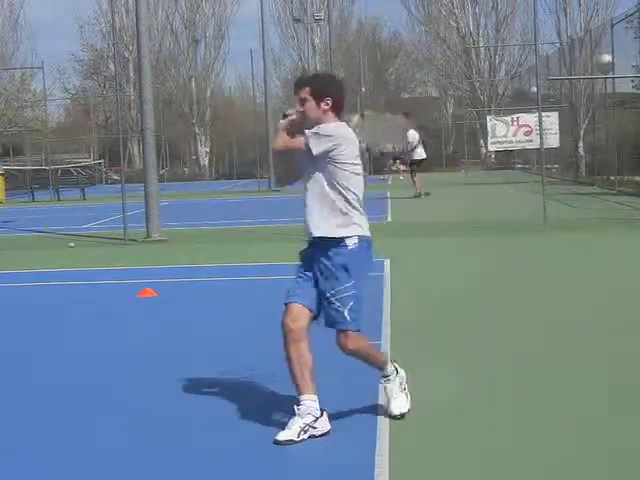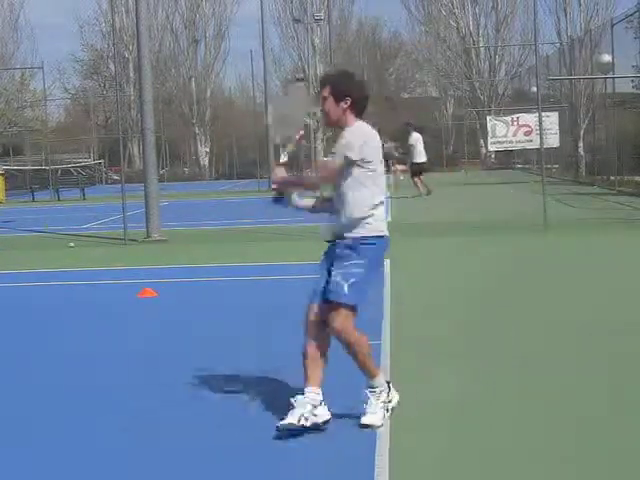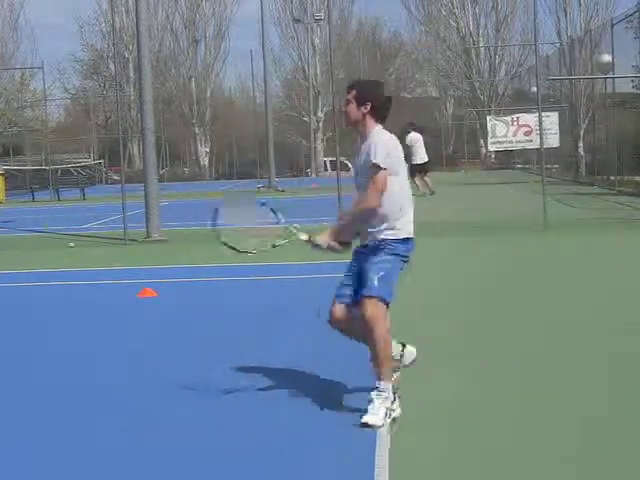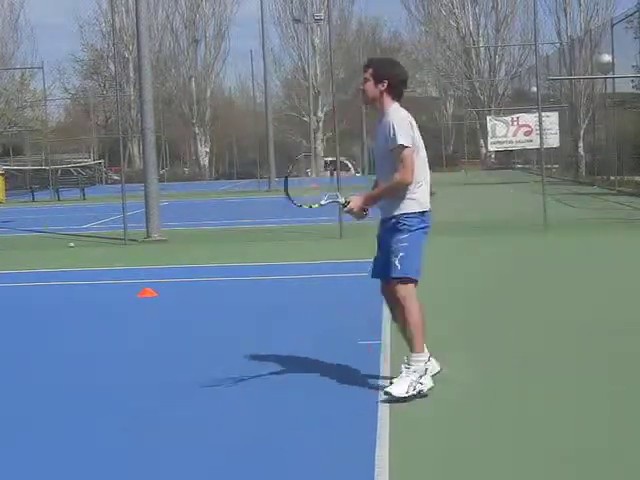
dt=0.2s
person 1, frame 1
left shoulder: (334, 133)
right shoulder: (319, 142)
left elbow: (280, 144)
left wrist: (289, 125)
right wrist: (294, 123)
left hip: (346, 248)
right hip: (317, 248)
left knee: (348, 340)
right knee: (293, 324)
left ankle: (390, 373)
right ankle: (310, 412)
person 1, frame 2
left shoulder: (358, 135)
right shoulder: (349, 139)
left elbow: (316, 180)
left wrist: (285, 180)
right wrist: (294, 198)
left hip: (364, 242)
right hip: (342, 242)
left knee: (339, 320)
right knee: (315, 319)
left ankle: (381, 390)
right ankle: (312, 403)
person 1, frame 3
left shoulder: (379, 142)
right shoulder: (367, 143)
left elbow: (371, 202)
left wrist: (334, 231)
right wrist: (343, 236)
left hip: (390, 242)
right hip: (369, 243)
left knee: (372, 311)
right knee: (339, 316)
left ankle: (385, 397)
right ankle: (395, 353)
person 1, frame 4
left shoulder: (396, 119)
right shoulder: (387, 120)
left elbow: (406, 176)
left wrist: (366, 200)
right wrist: (366, 199)
left hip: (407, 216)
right hip: (395, 217)
left knee: (403, 288)
right knee: (391, 291)
left ankle: (421, 367)
right ankle: (421, 361)
